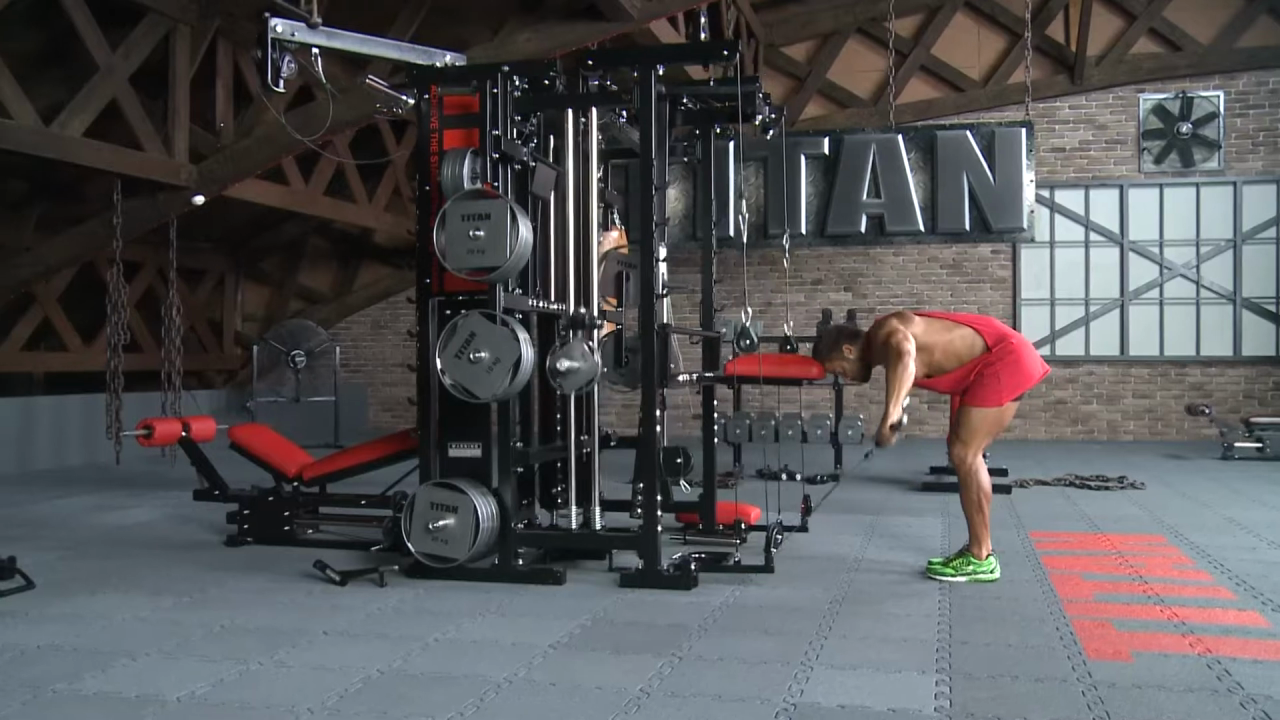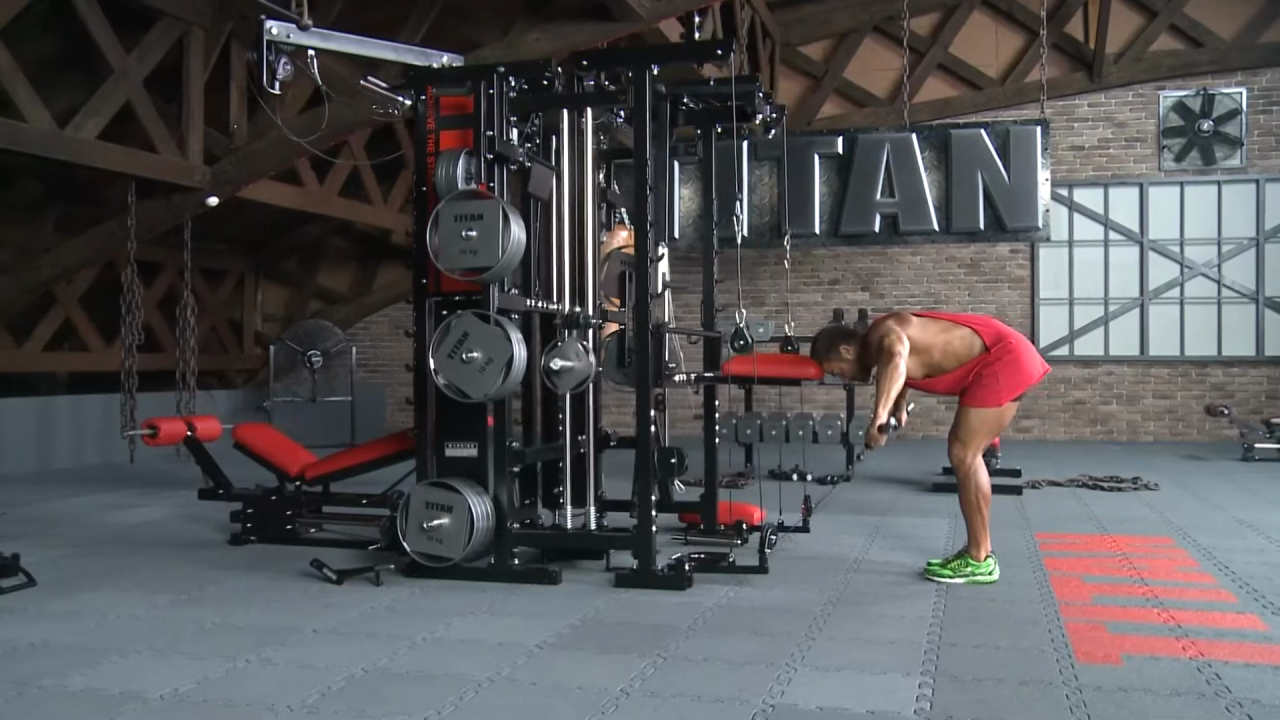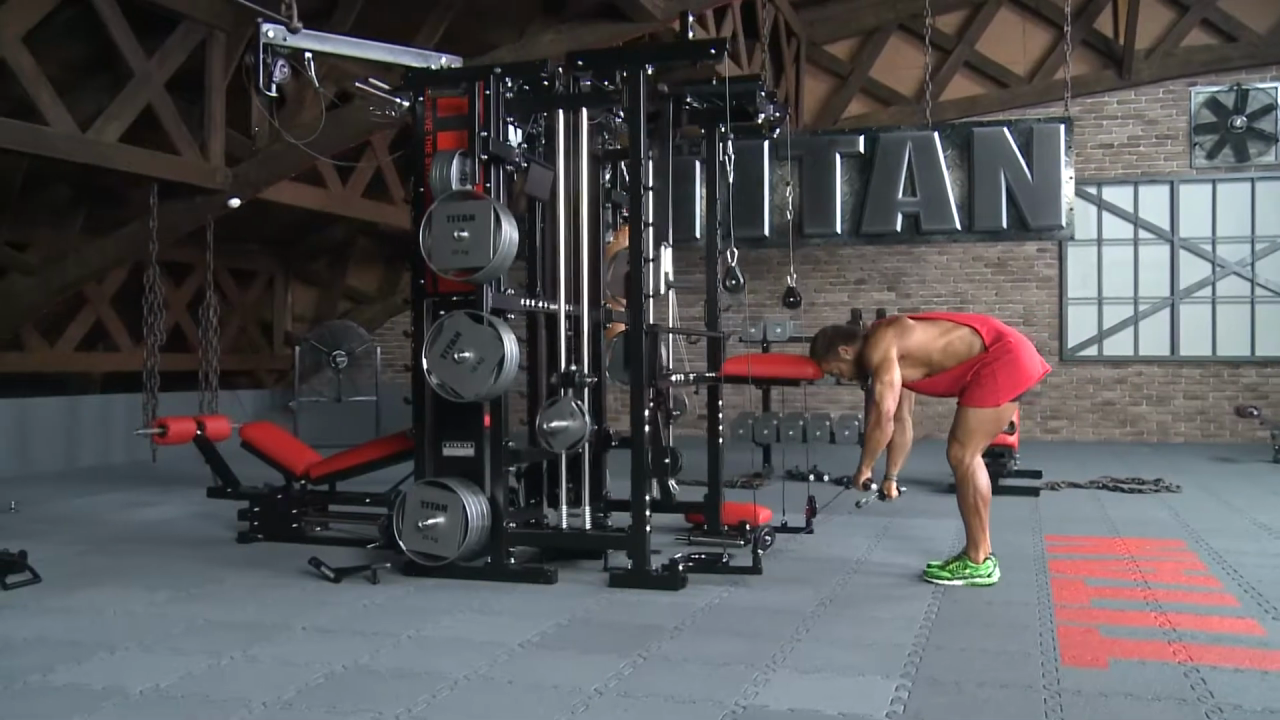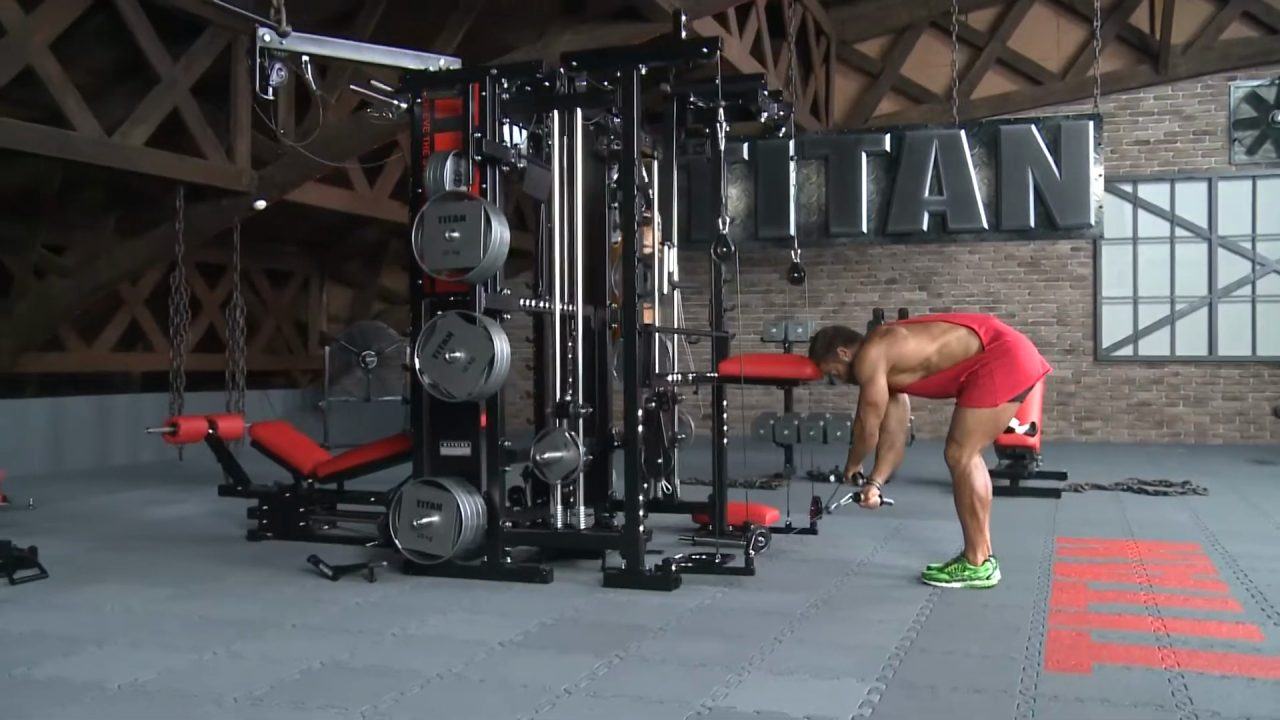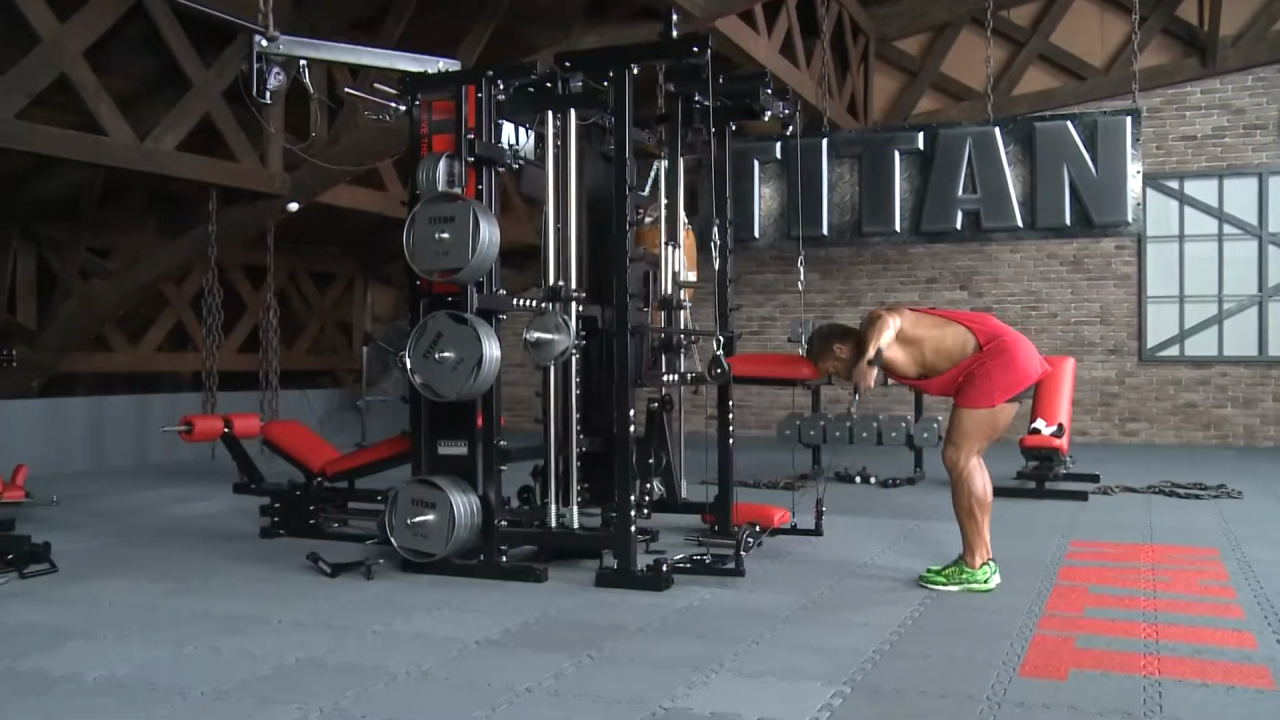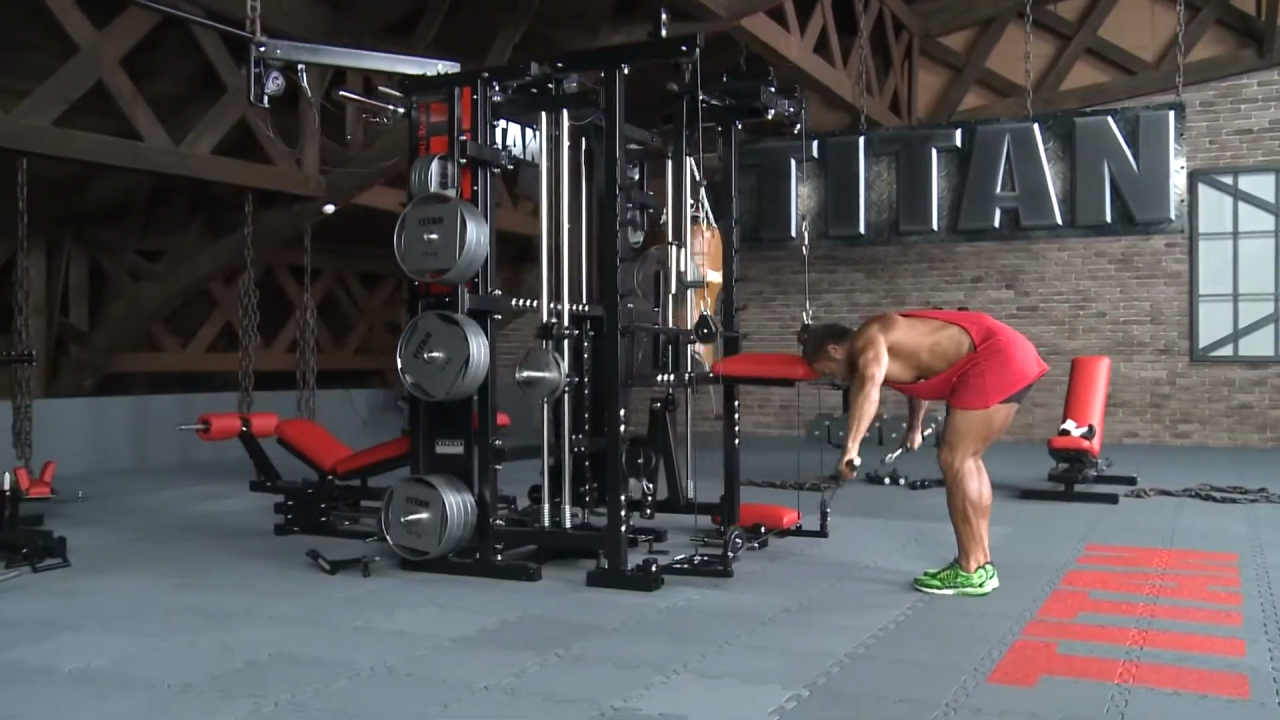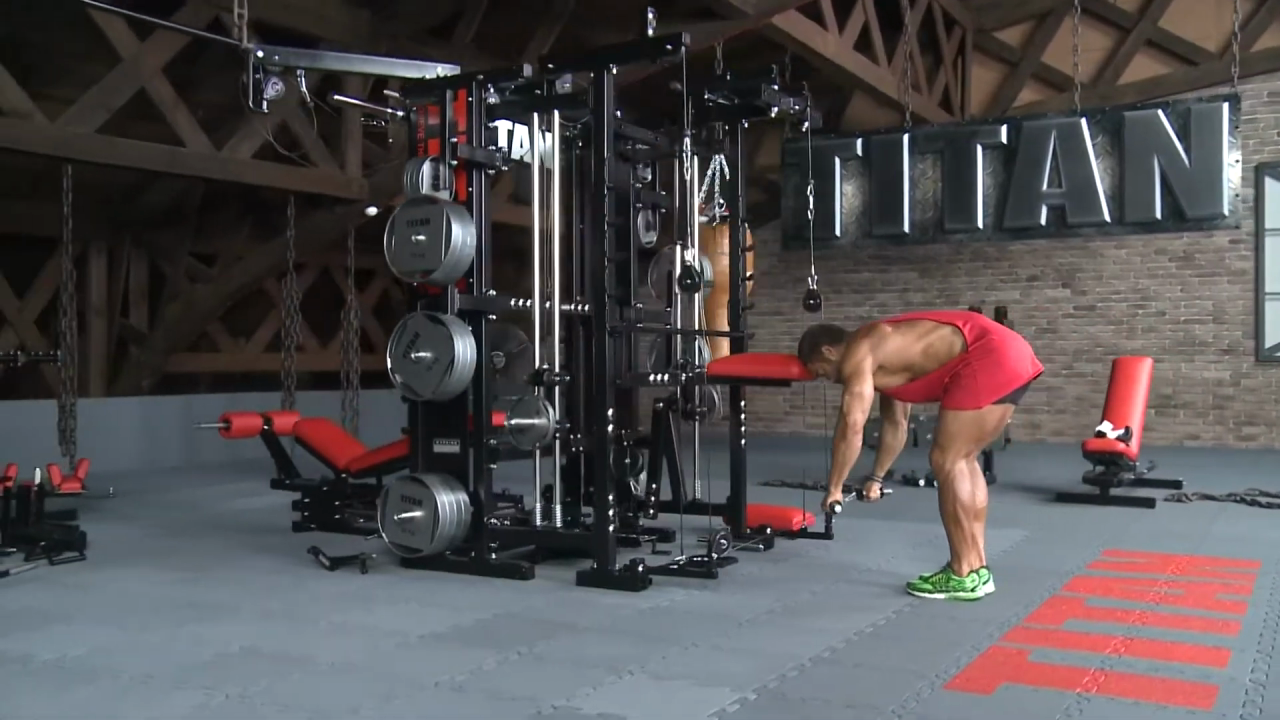
dt=0.7s
person 1, frame 1
left shoulder: (881, 336)
right shoulder: (887, 340)
left elbow: (904, 356)
right elbow: (905, 356)
left wrist: (889, 418)
right wrist: (896, 412)
left hip: (1003, 360)
right hip: (1004, 357)
left knee: (964, 455)
right knee: (965, 453)
left ankle: (981, 560)
right ankle: (979, 550)
person 1, frame 2
left shoulder: (879, 336)
right shoulder: (881, 341)
left elbow: (896, 358)
right elbow: (905, 370)
left wrist: (878, 418)
right wrist: (899, 410)
left hip: (1003, 360)
right hip: (1005, 356)
left knee: (963, 456)
right knee: (966, 454)
left ankle: (979, 561)
right ankle: (980, 552)
person 1, frame 3
left shoulder: (878, 347)
right shoulder: (892, 357)
left elbow: (882, 414)
right elbow: (900, 420)
left wrist: (864, 469)
right wrist: (891, 476)
left hip: (1002, 360)
right hip: (1006, 357)
left knee: (962, 456)
right knee: (966, 455)
left ankle: (979, 563)
right ankle: (979, 554)
person 1, frame 4
left shoulder: (871, 356)
right shoulder: (888, 364)
left elbow: (868, 426)
right elbow: (892, 434)
left wrist: (853, 468)
right wrist: (874, 483)
left hip: (1002, 360)
right hip: (1009, 355)
left knee: (960, 457)
right knee: (967, 456)
left ankle: (977, 565)
right ankle: (981, 557)
person 1, frame 5
left shoulder: (870, 329)
right shoulder: (879, 337)
left elbow: (885, 323)
left wrist: (868, 358)
left hip: (998, 359)
right hip: (1009, 354)
left knee: (958, 458)
right knee: (967, 458)
left ankle: (976, 568)
right ankle: (982, 561)
person 1, frame 6
left shoulder: (866, 340)
right shoulder: (886, 344)
left elbow: (870, 383)
right elbow: (916, 383)
left wrist: (850, 449)
right wrist: (914, 430)
left hip: (995, 359)
right hip: (1009, 351)
left knee: (954, 460)
right knee: (966, 459)
left ankle: (971, 572)
right ankle: (981, 564)
person 1, frame 7
left shoulder: (858, 353)
right shoulder: (882, 353)
left elbow: (852, 426)
right elbow: (896, 423)
left wrist: (834, 488)
right wrist: (876, 478)
left hip: (989, 359)
right hip: (1007, 352)
left knee: (947, 462)
right knee: (961, 461)
left ankle: (964, 576)
right ankle: (976, 568)
